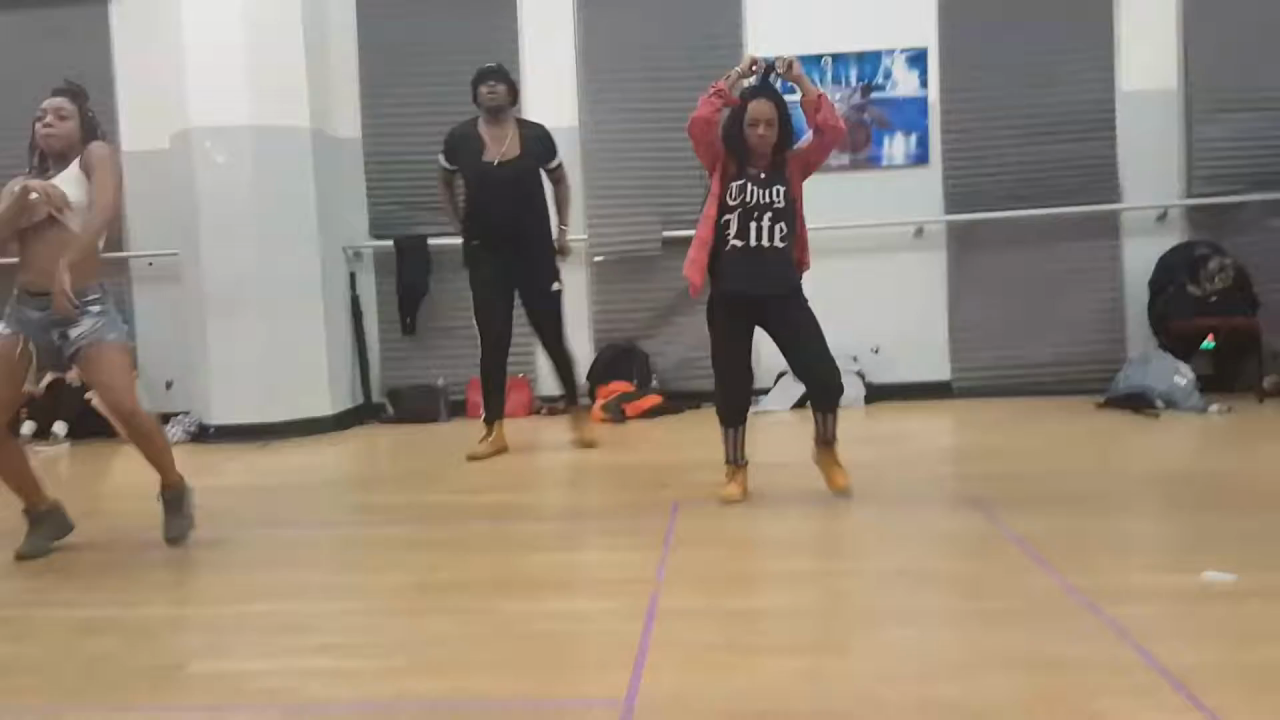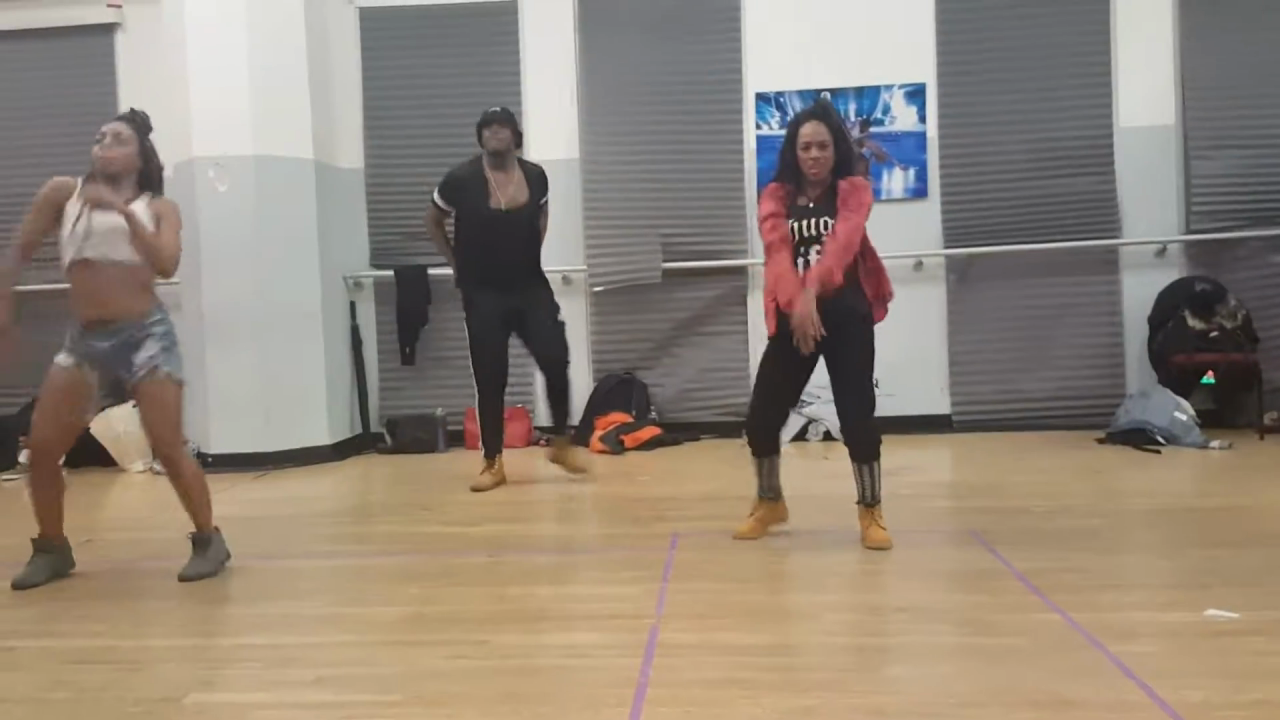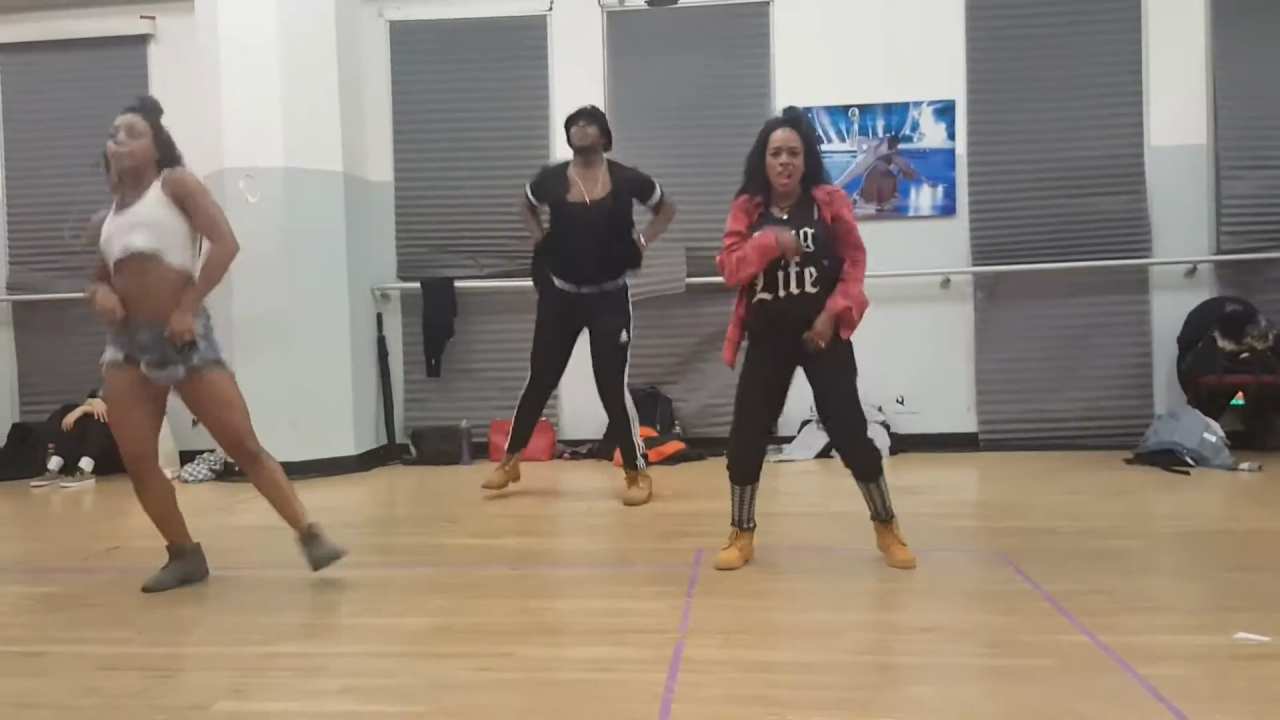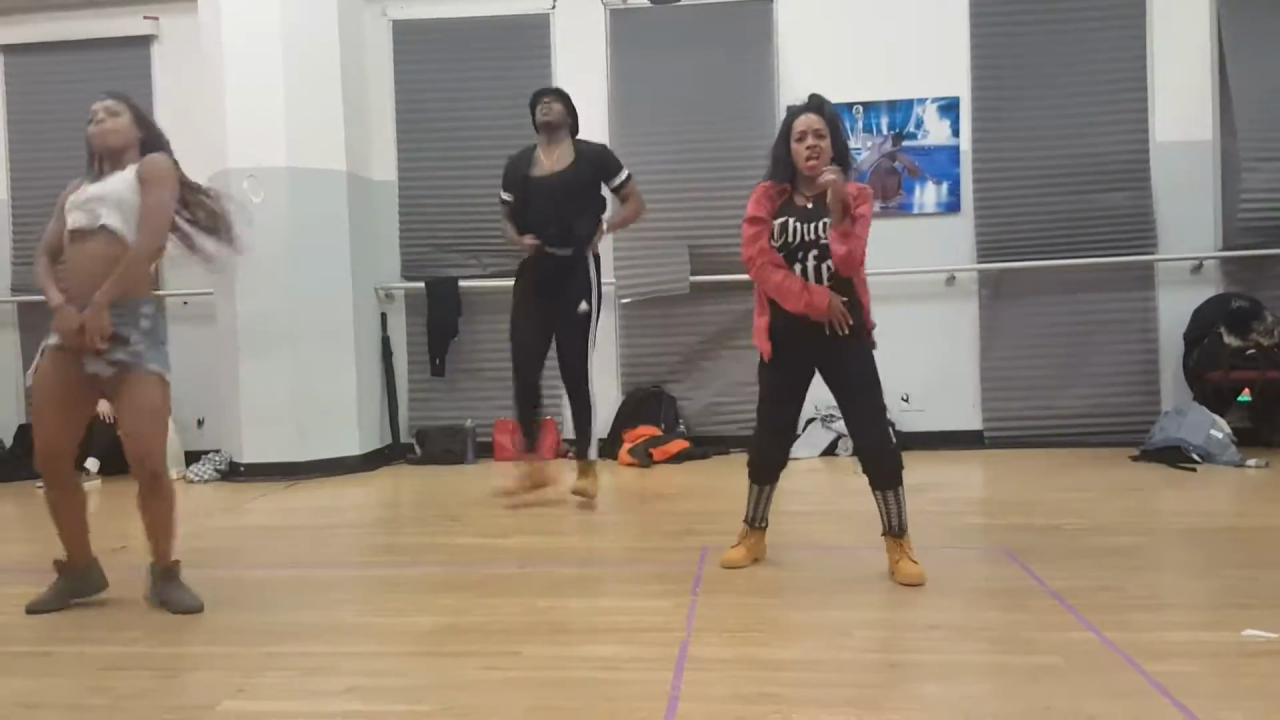
dt=0.7s
person 1, frame 1
left shoulder: (97, 155)
left elbow: (104, 210)
left wrist: (65, 266)
left hip: (83, 305)
left knee: (125, 408)
left ankle: (174, 490)
right ankle: (46, 514)
person 1, frame 2
left shoulder: (159, 208)
right shoulder: (62, 192)
left elbow: (167, 264)
left wrist: (122, 212)
left hip: (145, 335)
right hip: (84, 339)
left knee: (169, 447)
right knee: (42, 450)
left ankle: (208, 540)
right ankle: (52, 549)
person 1, frame 3
left shoulder: (176, 183)
right shoulder: (104, 219)
left elbow: (225, 243)
right elbow: (100, 278)
left wrist: (188, 307)
right wrist: (100, 294)
left hip: (186, 336)
right hip: (126, 343)
left knee: (243, 444)
right knee: (137, 460)
left ankle: (308, 536)
right ankle: (185, 554)
person 1, frame 4
left shoulder: (155, 167)
right shoulder: (75, 191)
left elbow: (153, 240)
right elbow: (45, 258)
left wrist: (101, 303)
right wrist: (60, 307)
left hip: (131, 322)
right hip: (72, 327)
left knee: (147, 464)
right knee: (51, 458)
left ankle: (165, 573)
right ankle: (79, 572)
person 2, frame 1
left shoulder: (792, 166)
right shoulder: (722, 165)
left elbow: (832, 131)
right elbow: (700, 122)
left wrist: (800, 82)
right wrist: (734, 78)
left hip: (782, 291)
right hip: (729, 294)
left knee: (824, 375)
right knee: (731, 386)
left ankle: (826, 451)
right ankle: (735, 469)
person 2, frame 2
left shoulder: (854, 190)
right shoulder: (776, 196)
left elbow: (844, 242)
right elbow: (777, 251)
left wrist: (815, 288)
right wrist: (797, 304)
left hip: (847, 318)
right hip: (793, 319)
left knee: (858, 415)
right knee: (761, 415)
left ankle: (870, 511)
right ankle: (769, 502)
person 2, frame 3
left shoulder: (829, 200)
right shoulder: (746, 208)
left elbow: (854, 259)
right elbow: (730, 270)
left wrist: (836, 309)
right wrist: (766, 244)
left hip: (821, 333)
right hip: (767, 336)
left knee: (850, 434)
right knee: (747, 436)
left ankle: (886, 529)
right ankle: (741, 535)
person 2, frame 4
left shoulder: (855, 196)
right shoulder: (767, 197)
left elbow: (851, 261)
right elbow: (759, 262)
left wrist: (839, 209)
right wrist: (814, 300)
left hip: (845, 332)
right hip: (786, 333)
left knee: (875, 437)
right knee: (770, 439)
left ankle: (897, 545)
right ankle: (753, 534)
person 3, frame 1
left shoulder: (535, 135)
right shoulder: (460, 138)
left elbow: (560, 180)
right elbow: (446, 182)
left wrist: (563, 230)
right wrist: (461, 226)
left hip: (534, 250)
right hip: (487, 253)
left knee: (552, 334)
right knee: (493, 342)
left ankle: (578, 414)
right ankle: (494, 429)
person 3, frame 2
left shoulder: (535, 176)
right shoulder: (463, 178)
right elbow: (434, 221)
left wrist: (532, 253)
right wrist: (458, 264)
left hip: (530, 286)
right hip: (483, 292)
left knee: (555, 359)
right knee: (490, 377)
left ankle: (561, 442)
right ankle: (492, 463)
person 3, frame 3
left shoulder: (626, 178)
right shoulder: (550, 178)
left elbow: (667, 209)
right elbow: (528, 210)
left wrist: (641, 243)
right wrist: (541, 247)
left hip: (609, 296)
right hip: (561, 295)
left knee: (612, 386)
right knee: (540, 380)
left ankle: (637, 473)
right ankle: (510, 461)
person 3, frame 4
left shoulder: (594, 155)
right shoulder: (518, 163)
left elbow: (635, 203)
right elbow: (507, 219)
left wrist: (602, 229)
right wrist: (520, 239)
left hip: (577, 269)
right hip: (534, 271)
left knee: (574, 369)
right knee: (524, 368)
left ankle: (586, 466)
right ankle: (533, 464)
